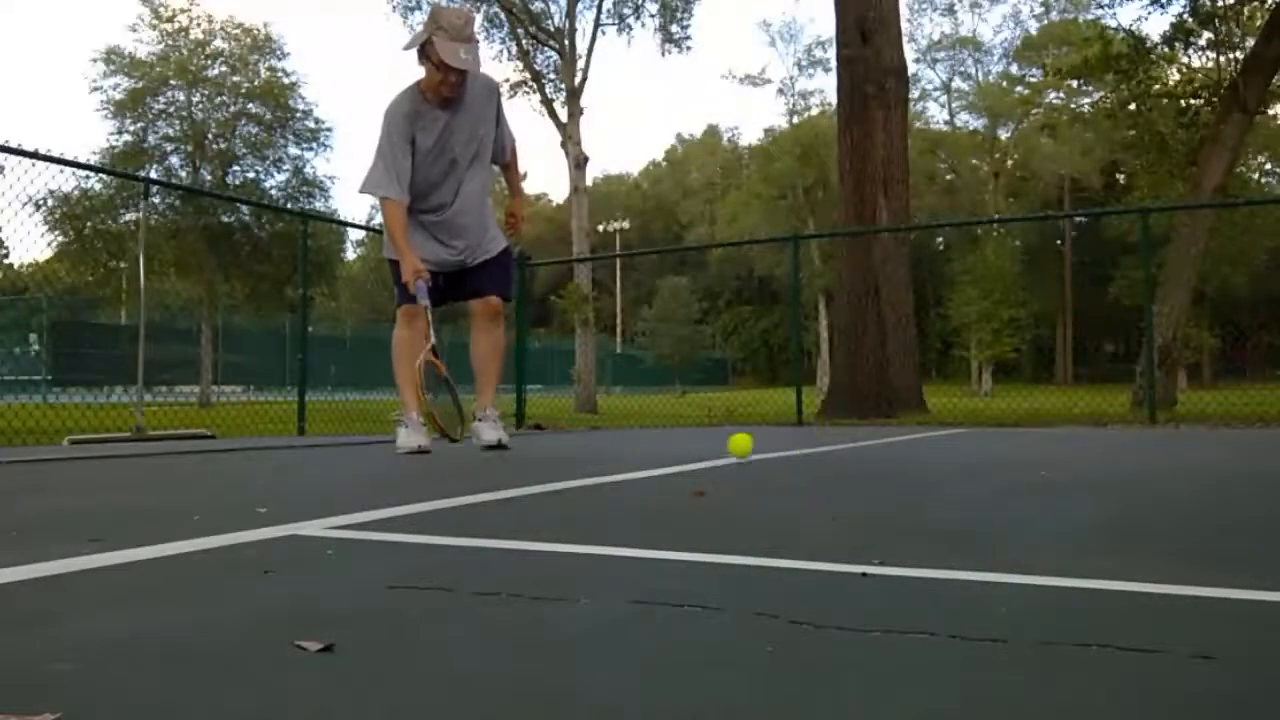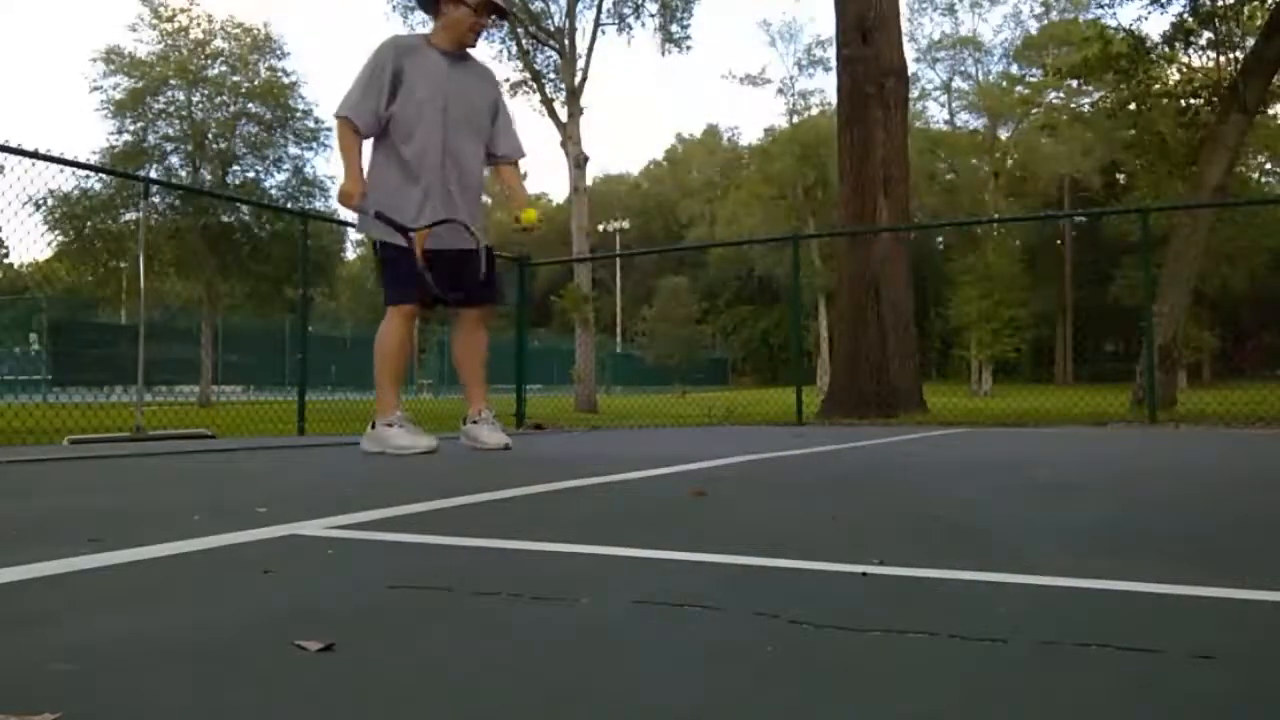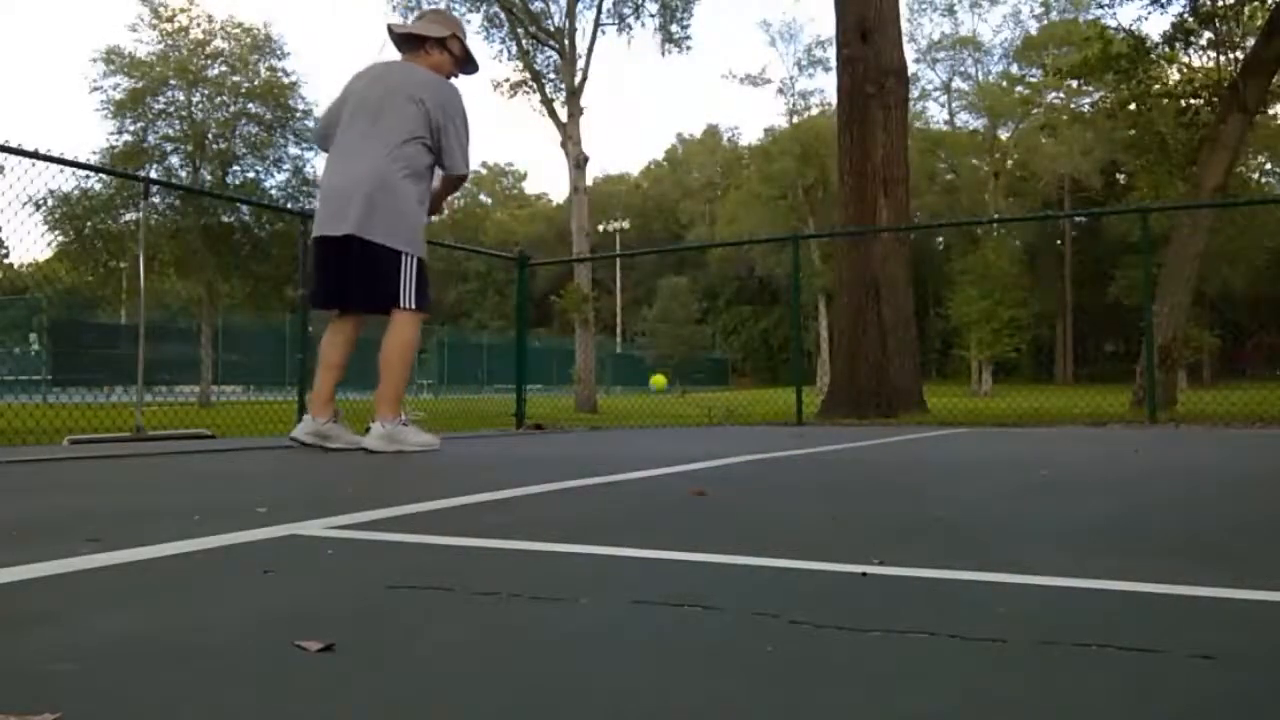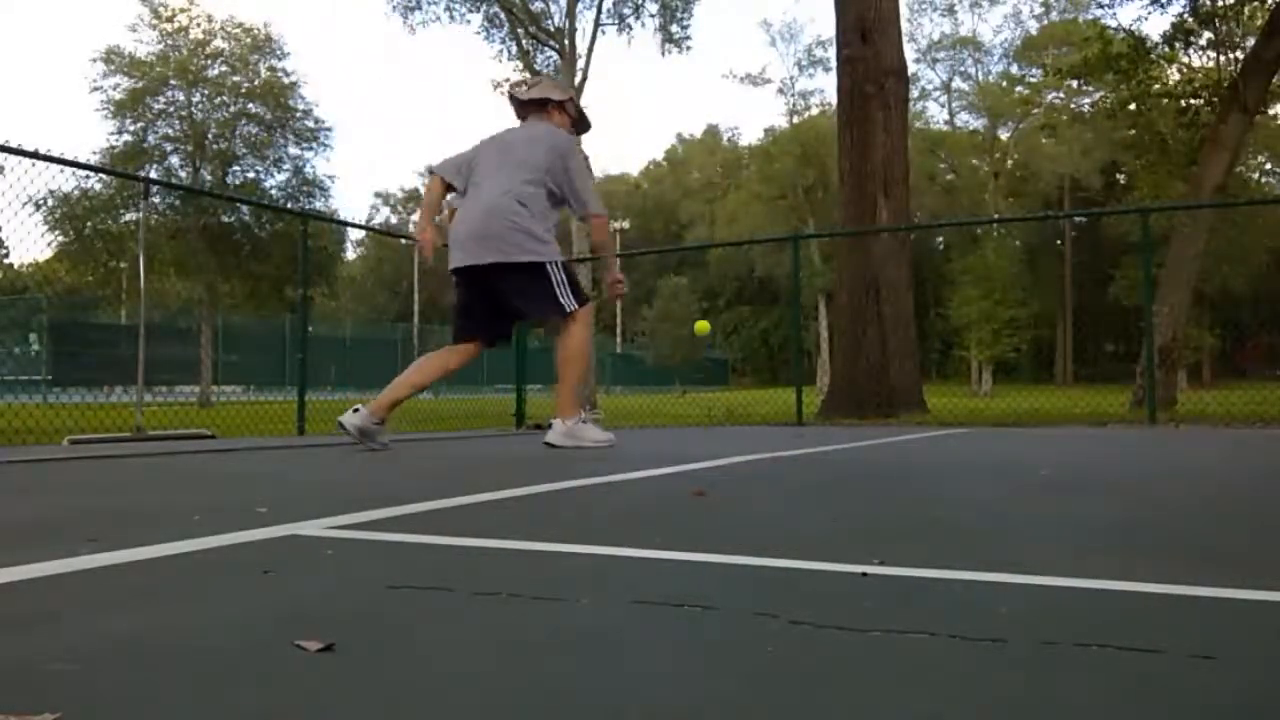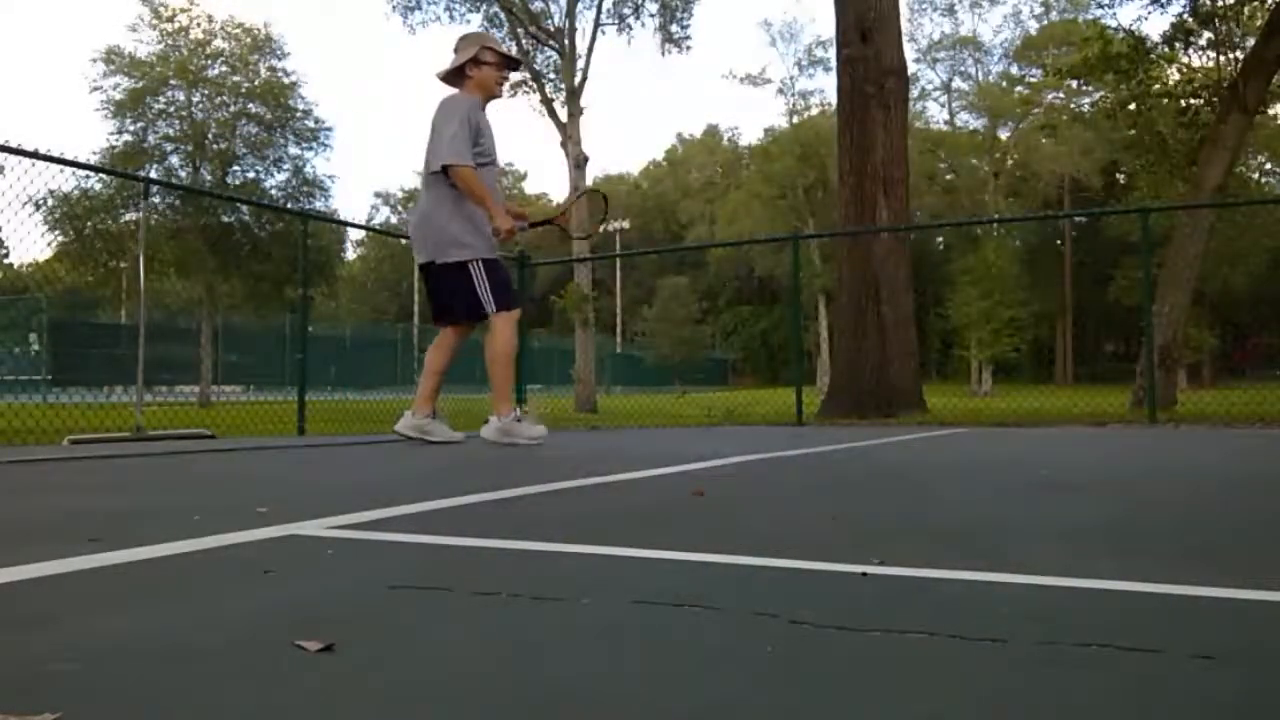
dt=1s
person 1, frame 1
left shoulder: (486, 91)
right shoulder: (402, 113)
left elbow: (503, 148)
right elbow: (392, 193)
left wrist: (516, 196)
right wrist: (405, 256)
left hip: (477, 233)
right hip: (418, 234)
left knee: (490, 307)
right knee: (411, 313)
left ankle: (484, 413)
right ankle: (410, 420)
person 1, frame 2
left shoulder: (482, 81)
right shoulder: (396, 54)
left elbow: (501, 151)
right elbow: (351, 118)
left wrist: (517, 194)
right wrist: (353, 175)
left hip: (460, 222)
right hip: (402, 217)
left knee: (474, 312)
right knee: (403, 308)
left ankle: (477, 416)
right ankle: (386, 420)
person 1, frame 3
left shoulder: (365, 77)
right shoulder: (442, 93)
left elbow: (324, 135)
right elbow: (458, 172)
right wrist: (437, 196)
left hip: (335, 209)
right hip: (387, 213)
left knee: (344, 313)
right knee: (407, 312)
left ankle: (318, 416)
right ankle: (387, 422)
person 1, frame 4
left shoulder: (495, 144)
right shoulder: (561, 146)
left elbow: (440, 175)
right elbow: (593, 212)
left wrist: (426, 223)
right wrist: (611, 267)
left hip: (470, 247)
right hip: (516, 238)
left knee: (465, 347)
right knee: (577, 315)
left ankle: (370, 414)
right ankle: (569, 421)
person 1, frame 5
left shoulder: (465, 111)
right shoulder: (462, 106)
right elbow: (457, 166)
left wrist: (498, 209)
right wrist: (498, 212)
left hip: (437, 238)
right hip: (457, 237)
left knee: (457, 325)
right knee: (505, 315)
left ankle: (421, 414)
right ankle: (505, 417)
